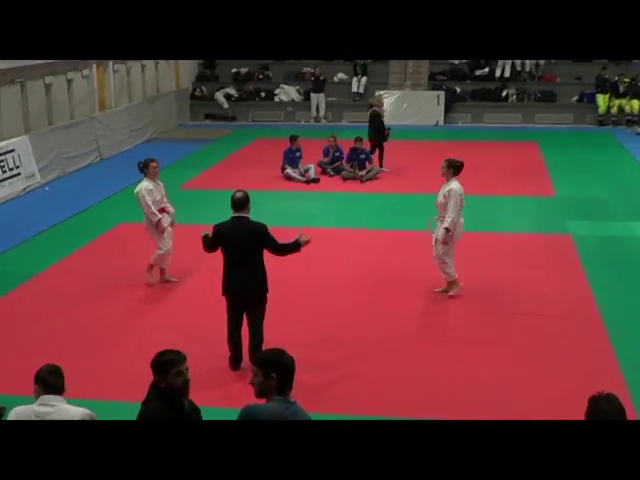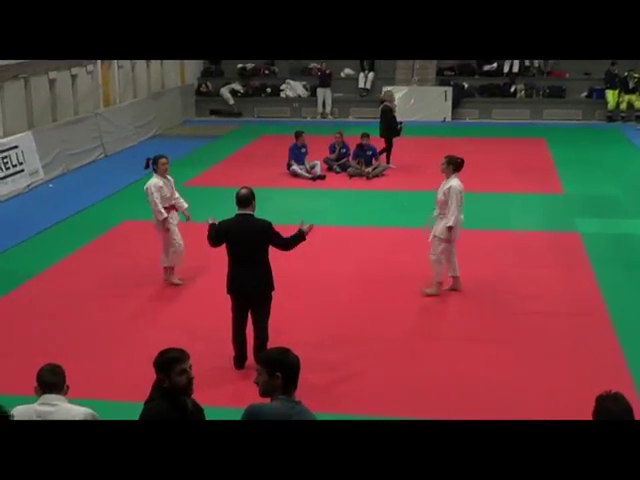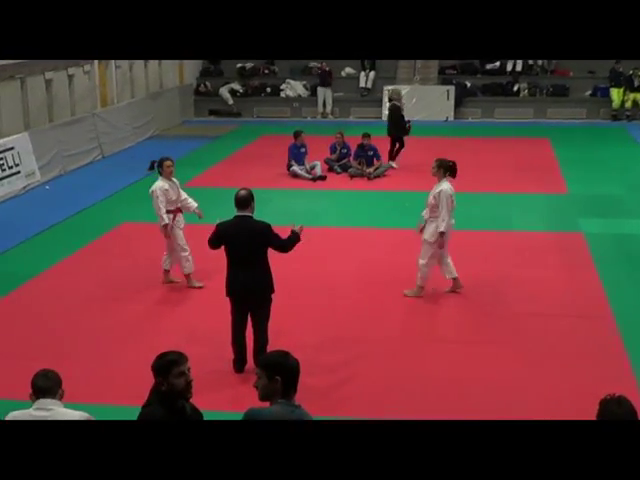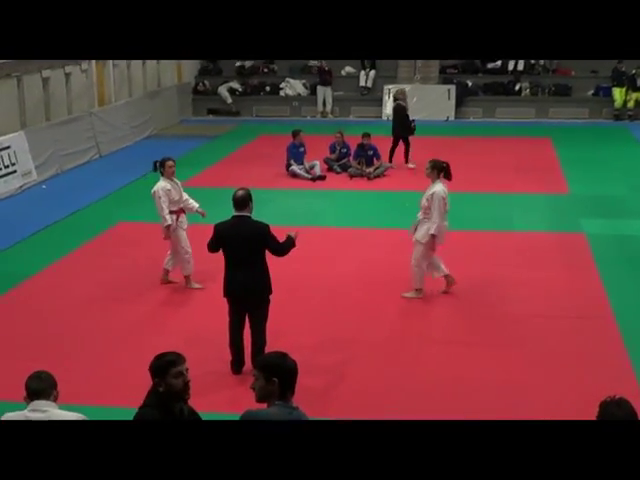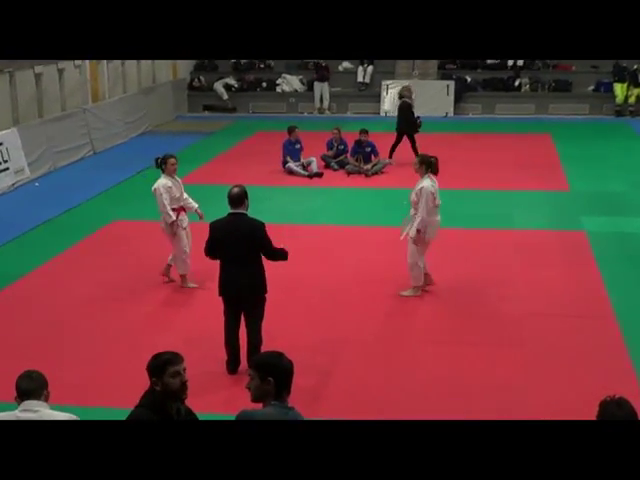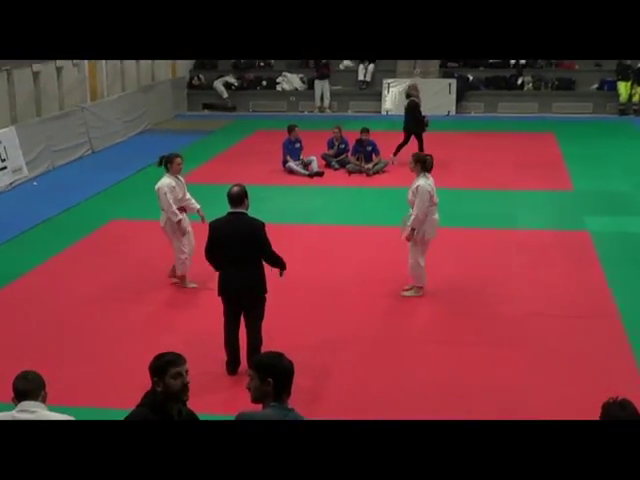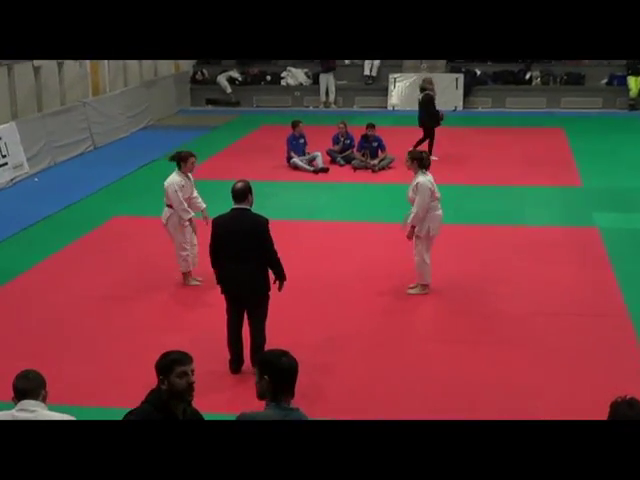
dt=0.1s
person 1, frame 1
left shoulder: (220, 229)
right shoulder: (259, 228)
left elbow: (209, 247)
right elbow: (277, 249)
left wrist: (206, 237)
right wrist: (298, 243)
left hip: (232, 285)
right hip: (255, 285)
left knee: (234, 324)
right knee: (255, 324)
person 1, frame 2
left shoulder: (225, 225)
right shoulder: (263, 226)
left elbow: (214, 242)
right elbow: (284, 244)
left wrist: (212, 227)
right wrist: (301, 233)
left hip: (236, 283)
right hip: (260, 283)
left knee: (238, 322)
right knee: (260, 323)
person 1, frame 3
left shoulder: (224, 227)
right shoulder: (262, 227)
left elbow: (213, 244)
right elbow: (282, 246)
right wrist: (295, 234)
left hip: (235, 285)
right hip: (260, 285)
left knee: (238, 325)
right knee: (260, 325)
left ankle: (239, 363)
person 1, frame 4
left shoulder: (221, 228)
right shoulder: (260, 228)
left elbow: (212, 248)
right elbow: (278, 250)
right wrist: (291, 240)
left hip: (233, 286)
right hip: (257, 286)
left knee: (235, 326)
right knee: (258, 326)
left ankle: (237, 364)
person 1, frame 5
left shoulder: (216, 226)
right shoulder: (256, 226)
left elbow: (209, 253)
right elbow: (270, 253)
right wrist: (283, 254)
left hip: (229, 284)
right hip: (253, 285)
left knee: (231, 325)
right knee: (253, 326)
left ankle: (232, 364)
person 1, frame 6
left shoulder: (216, 226)
right shoulder: (256, 225)
left elbow: (210, 255)
right elbow: (267, 254)
right wrist: (281, 265)
left hip: (228, 284)
right hip: (252, 285)
left knee: (231, 325)
right knee: (254, 326)
left ankle: (232, 365)
person 1, frame 7
left shoulder: (219, 222)
right shoulder: (259, 222)
left elbow: (214, 255)
right elbow: (269, 253)
left wrist: (221, 276)
right wrist: (280, 275)
left hip: (231, 282)
right hip: (256, 282)
left knee: (234, 323)
right knee: (257, 324)
left ankle: (235, 363)
right ankle: (258, 363)
person 2, frame 1
left shoulder: (454, 189)
right shoulder: (449, 185)
left elbow: (453, 212)
left wrist: (446, 232)
right wrist: (440, 227)
left hip: (451, 226)
right hip: (444, 224)
left knee: (442, 256)
right knee: (439, 255)
person 2, frame 2
left shoulder: (454, 186)
right shoulder: (448, 182)
left elbow: (454, 210)
left wrist: (449, 230)
right wrist: (437, 220)
left hip: (449, 224)
right hip: (444, 221)
left knee: (437, 254)
right knee: (449, 253)
person 2, frame 3
left shoulder: (445, 190)
right shoulder: (440, 185)
left elbow: (445, 215)
left wrist: (441, 235)
right wrist: (424, 223)
left hip: (439, 227)
right hip: (434, 224)
left knee: (425, 258)
right knee: (442, 256)
person 2, frame 4
left shoulder: (437, 191)
right shoulder: (437, 185)
left elbow: (436, 217)
left wrist: (432, 238)
right wrist: (418, 223)
left hip: (432, 229)
right hip: (427, 225)
left knee: (418, 260)
right knee: (428, 257)
right ankle: (448, 279)
person 2, frame 5
left shoulder: (426, 186)
right shoulder: (427, 180)
left elbow: (424, 212)
left wrist: (418, 232)
right wrist: (412, 221)
left hip: (425, 224)
right hip: (421, 220)
left knee: (414, 256)
right knee: (417, 253)
left ankle: (416, 288)
right ankle: (427, 279)
person 2, frame 6
left shoulder: (422, 185)
right shoulder: (424, 178)
left elbow: (419, 211)
left wrist: (410, 230)
right wrist: (412, 227)
left hip: (424, 223)
right hip: (423, 221)
left knee: (415, 257)
right knee: (416, 255)
left ankle: (418, 288)
right ankle: (417, 284)
person 2, frame 7
left shoulder: (422, 182)
right shoulder: (422, 175)
left elbow: (420, 208)
left wrist: (411, 228)
right wrist: (413, 225)
left hip: (428, 219)
right hip: (427, 217)
left knee: (421, 254)
right knee: (421, 252)
left ankle: (424, 286)
right ankle: (422, 282)
person 3, frame 1
left shoulder: (158, 183)
right shoulder: (143, 188)
right elbow: (149, 208)
left wrist: (170, 215)
right wrist: (159, 222)
left hip: (163, 217)
right hip: (154, 221)
left knee: (168, 247)
right knee: (165, 248)
left ankle: (163, 275)
right ankle: (149, 270)
person 3, frame 2
left shoulder: (168, 179)
right shoulder: (153, 184)
left elbow: (175, 196)
right elbow: (156, 205)
left wrist: (185, 210)
right wrist: (164, 221)
left hip: (172, 214)
right hip: (163, 217)
left knee: (168, 245)
right knee: (177, 245)
left ankle: (167, 273)
right ankle: (170, 274)
person 3, frame 3
left shoulder: (173, 182)
right shoulder: (158, 187)
left elbow: (183, 197)
right elbow: (160, 209)
left wrist: (195, 208)
right wrist: (166, 226)
left hip: (177, 218)
right hip: (169, 221)
left knee: (172, 249)
right knee: (183, 249)
left ankle: (166, 276)
right ankle: (190, 281)
person 3, frame 4
left shoulder: (175, 182)
right shoulder: (160, 188)
left elbow: (184, 198)
right elbow: (163, 210)
left wrist: (197, 209)
right wrist: (168, 228)
left hip: (180, 219)
right hip: (172, 222)
left knee: (176, 250)
right knee: (185, 251)
left ankle: (164, 276)
right ankle: (188, 282)
person 3, frame 5
left shoulder: (175, 180)
right shoulder: (161, 185)
left elbow: (183, 197)
right elbow: (164, 207)
left wrist: (196, 209)
right wrist: (172, 224)
left hip: (181, 217)
right hip: (172, 220)
left knee: (180, 248)
right knee: (183, 250)
left ankle: (166, 271)
right ankle: (184, 281)
person 3, frame 6
left shoulder: (178, 179)
right shoulder: (164, 184)
left elbow: (186, 197)
right elbow: (169, 207)
left wrist: (198, 211)
right wrist: (180, 223)
left hip: (180, 217)
right hip: (172, 220)
left knee: (189, 246)
right knee: (182, 249)
left ankle: (174, 272)
right ankle: (183, 281)
person 3, frame 7
left shoulder: (188, 177)
right shoulder: (174, 182)
left elbow: (193, 195)
right elbow: (179, 204)
left wrist: (203, 211)
right wrist: (191, 221)
left hip: (184, 215)
right hip: (174, 216)
left knee: (192, 244)
right knee: (184, 247)
left ankle: (188, 273)
right ankle: (186, 278)
